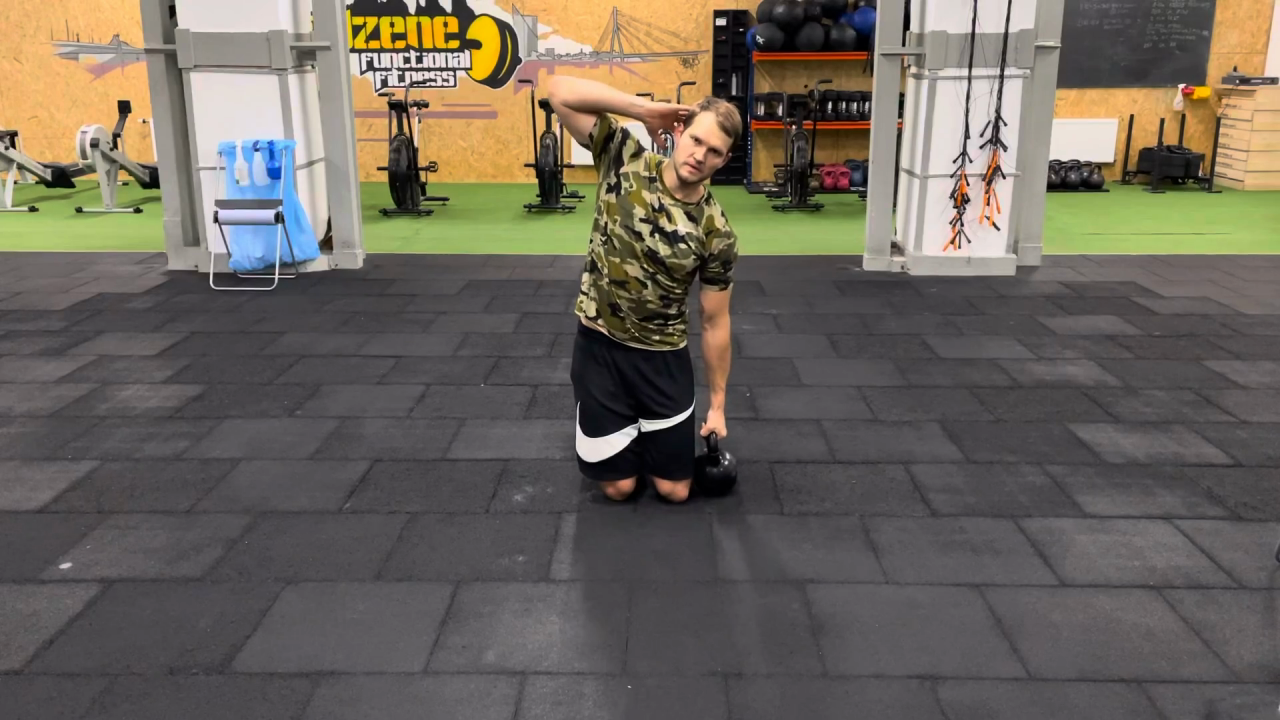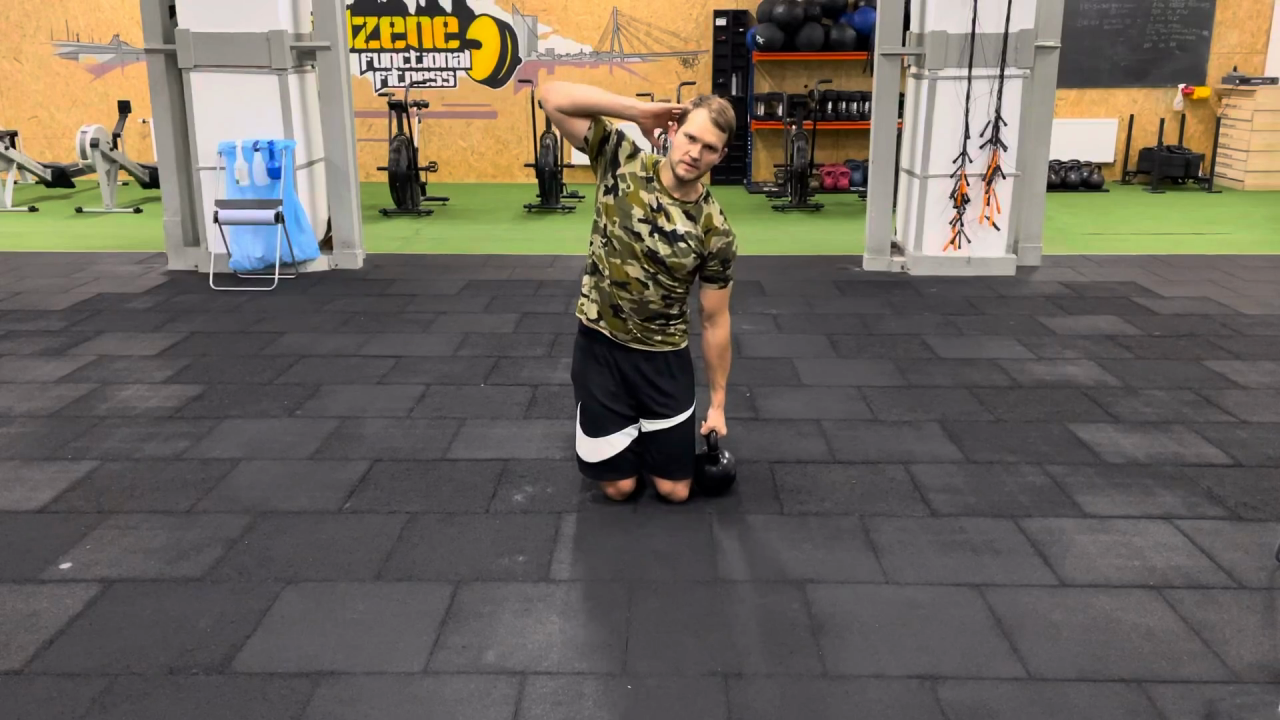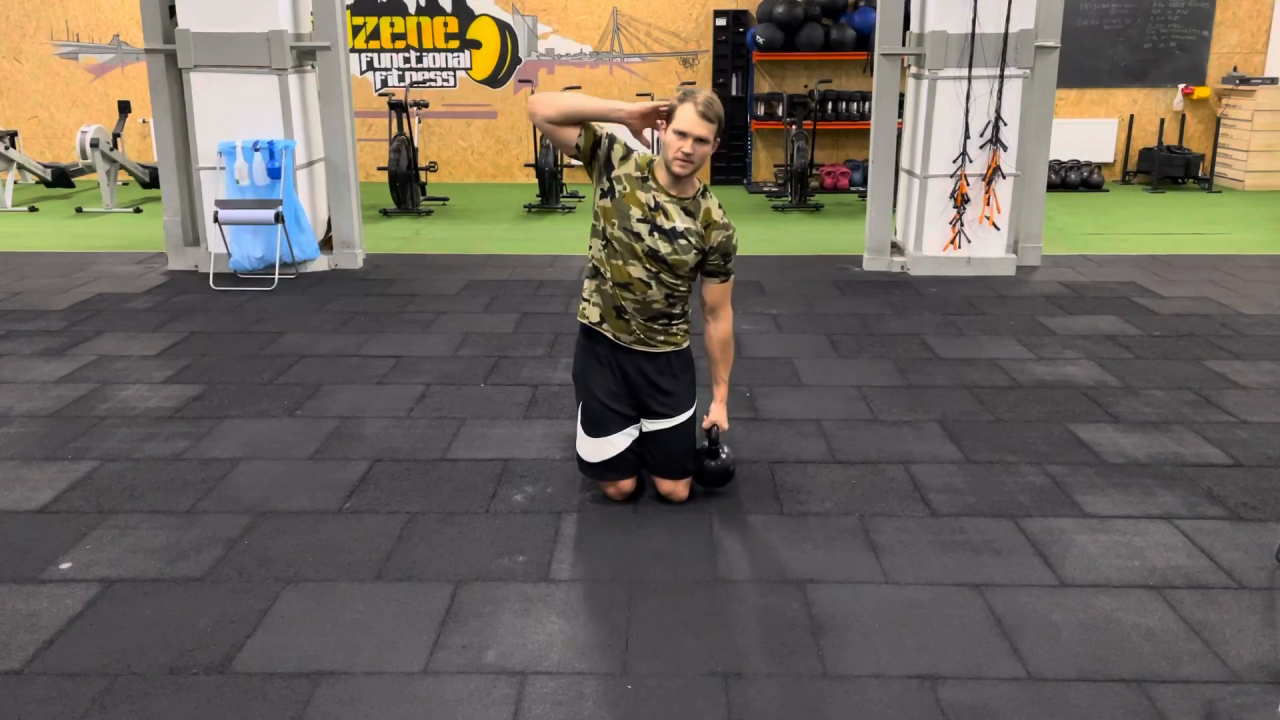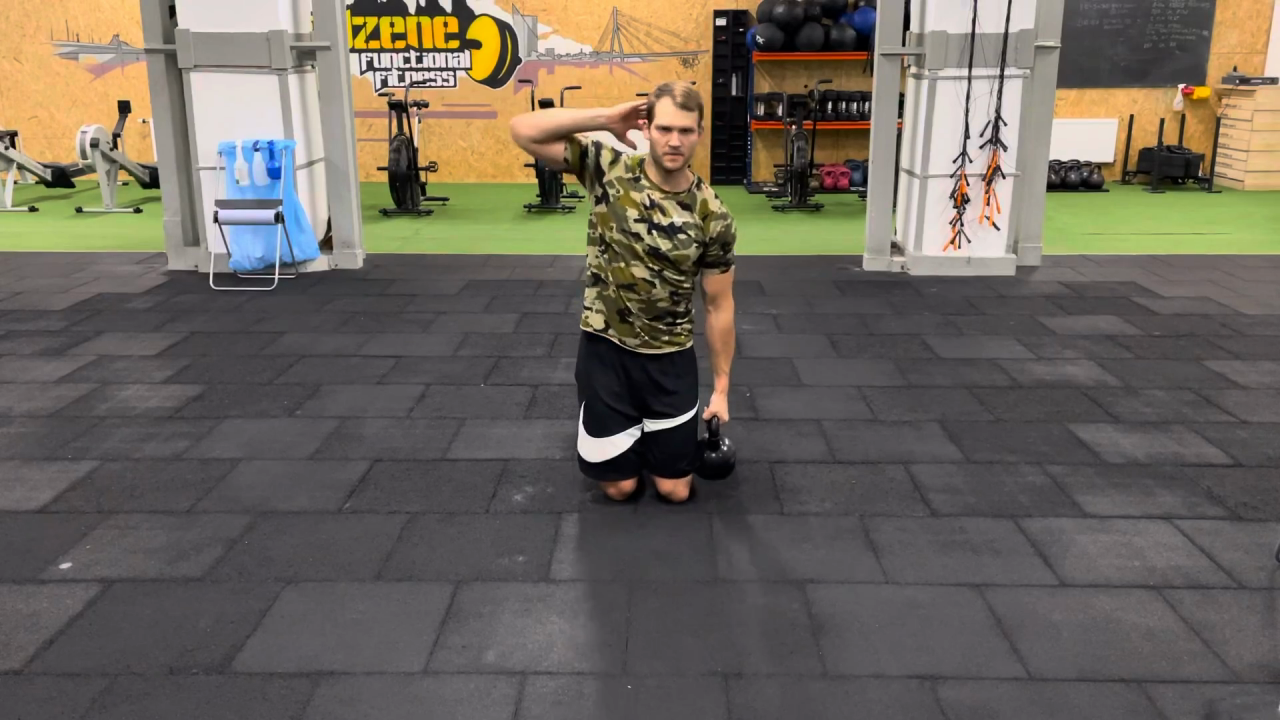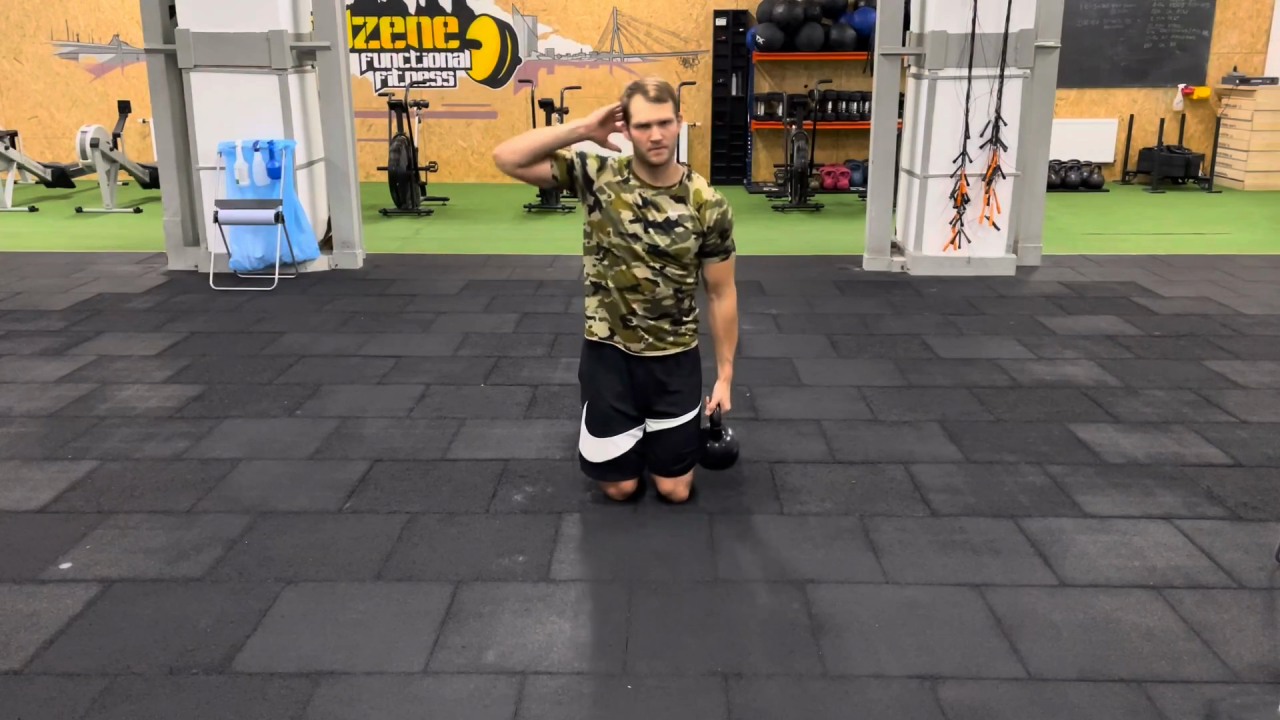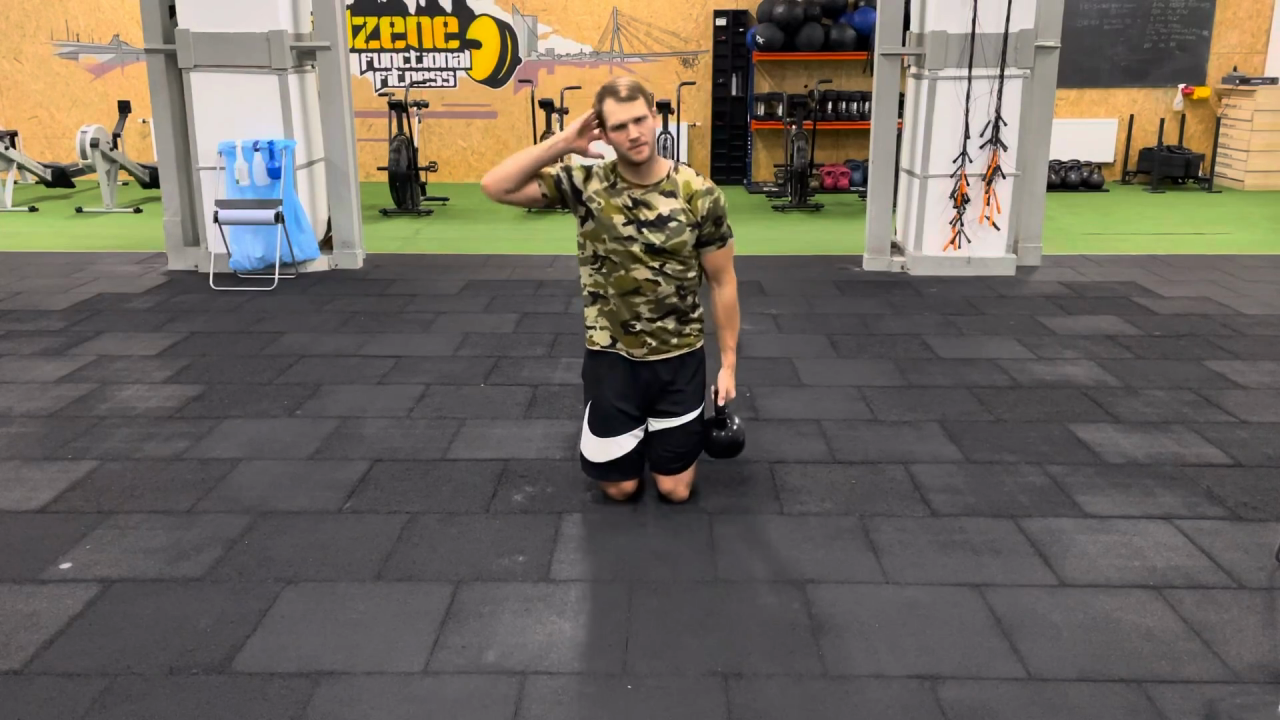
dt=0.1s
person 1, frame 1
left shoulder: (716, 234)
right shoulder: (625, 160)
left elbow: (715, 322)
right elbow: (558, 91)
left wrist: (718, 404)
right wrist: (645, 110)
left hip: (661, 354)
right hip: (599, 344)
left knee: (674, 490)
right knee: (618, 487)
left ankle: (647, 433)
right ankle: (623, 431)
person 1, frame 2
left shoulder: (715, 232)
right shoulder: (621, 162)
left elbow: (715, 321)
right elbow: (553, 97)
left wrist: (717, 402)
right wrist: (639, 112)
left hip: (663, 355)
right hip: (600, 345)
left knee: (674, 490)
right knee: (618, 487)
left ankle: (650, 434)
right ankle: (625, 431)
person 1, frame 3
left shoulder: (714, 225)
right shoulder: (617, 164)
left elbow: (718, 315)
right elbow: (540, 108)
left wrist: (720, 396)
right wrist: (626, 114)
left hip: (665, 355)
right hip: (603, 345)
left knee: (674, 489)
right knee: (618, 485)
left ankle: (649, 432)
right ankle: (624, 433)
person 1, frame 4
left shoulder: (713, 217)
right shoulder: (606, 168)
left elbow: (719, 306)
right elbow: (522, 131)
left wrist: (721, 387)
right wrist: (607, 119)
left hip: (668, 356)
right hip: (605, 348)
left knee: (675, 490)
right knee: (619, 487)
left ankle: (653, 433)
right ankle: (625, 431)
person 1, frame 5
left shoulder: (707, 205)
right shoulder: (597, 173)
left elbow: (721, 294)
right elbow: (506, 158)
left wrist: (724, 375)
right wrist: (582, 129)
left hip: (674, 356)
right hip: (608, 352)
left knee: (675, 489)
right knee: (619, 487)
left ankle: (659, 432)
right ankle: (629, 431)
person 1, frame 6
left shoulder: (700, 196)
right shoulder: (585, 181)
left elbow: (722, 283)
right elbow: (493, 187)
left wrist: (728, 363)
right wrist: (564, 142)
left hip: (679, 357)
right hip: (612, 356)
left knee: (675, 489)
right knee: (619, 487)
left ankle: (659, 430)
right ankle: (632, 430)
